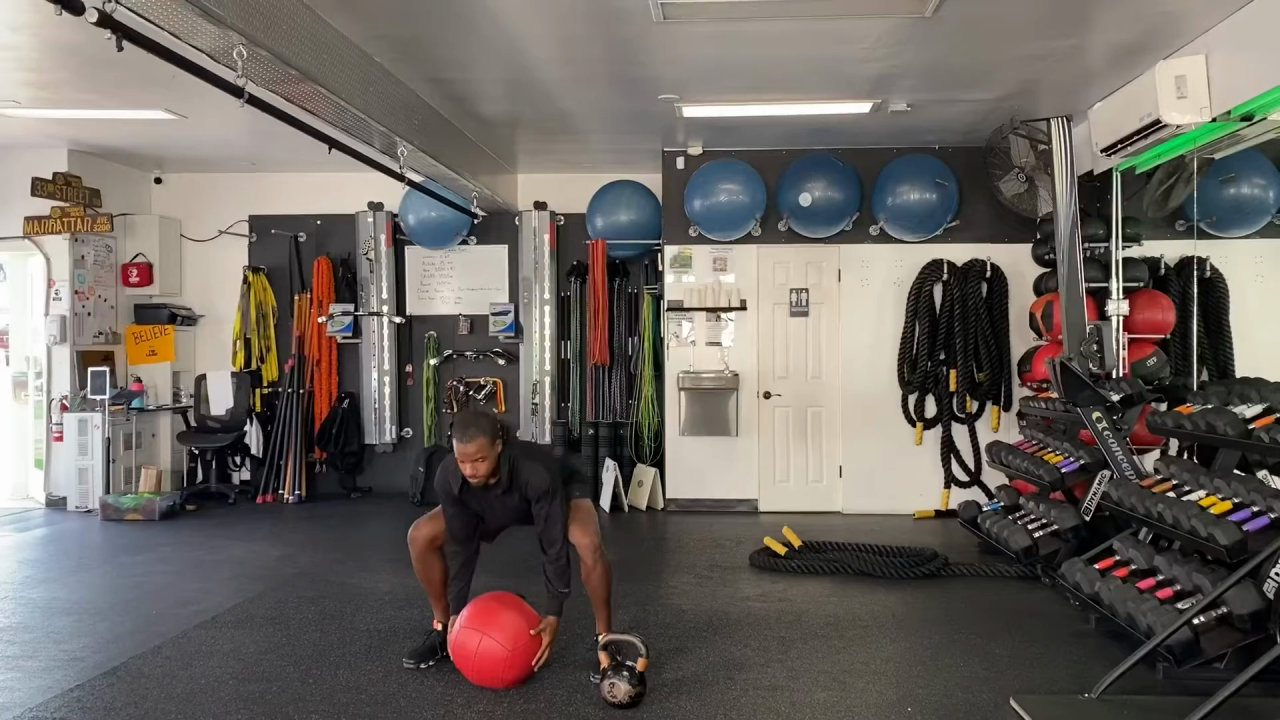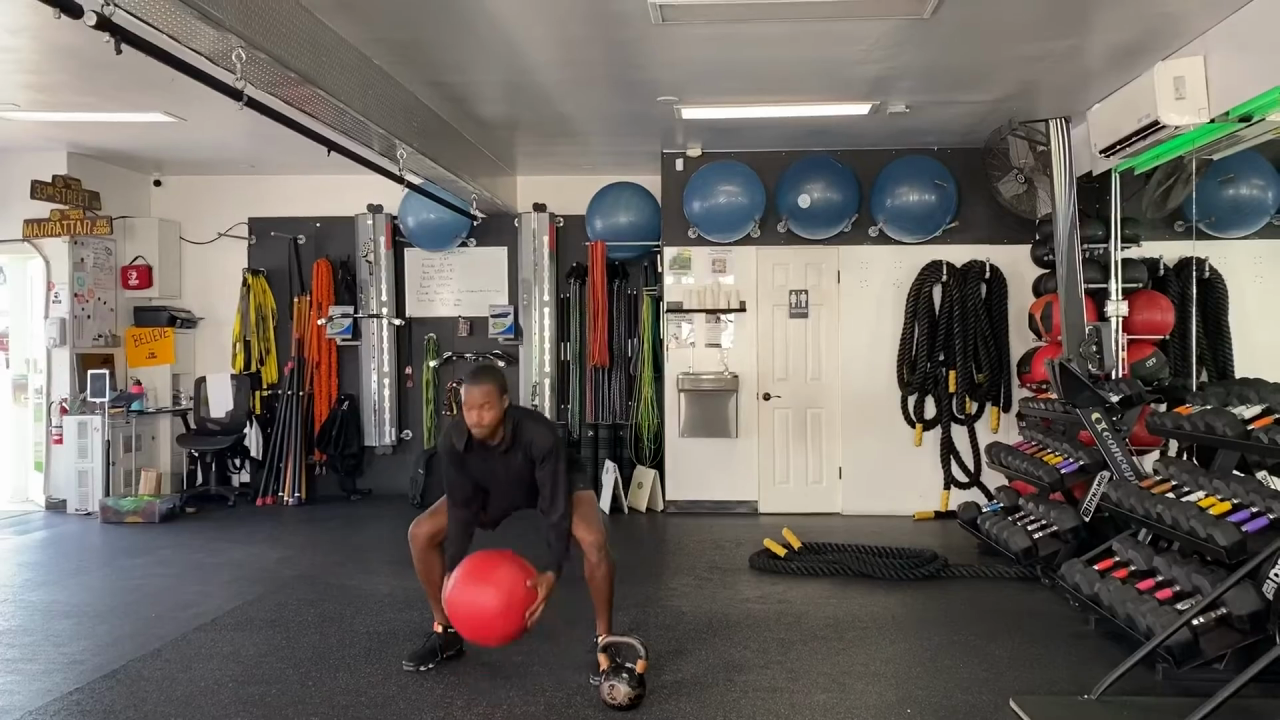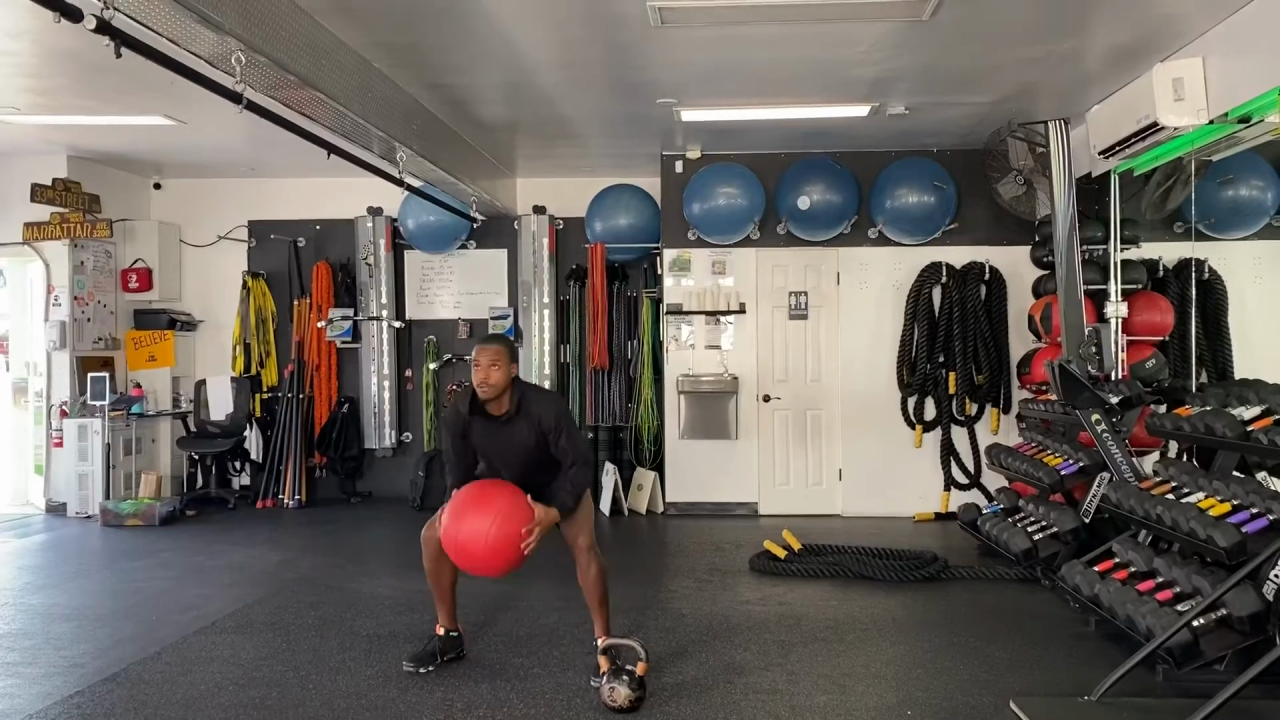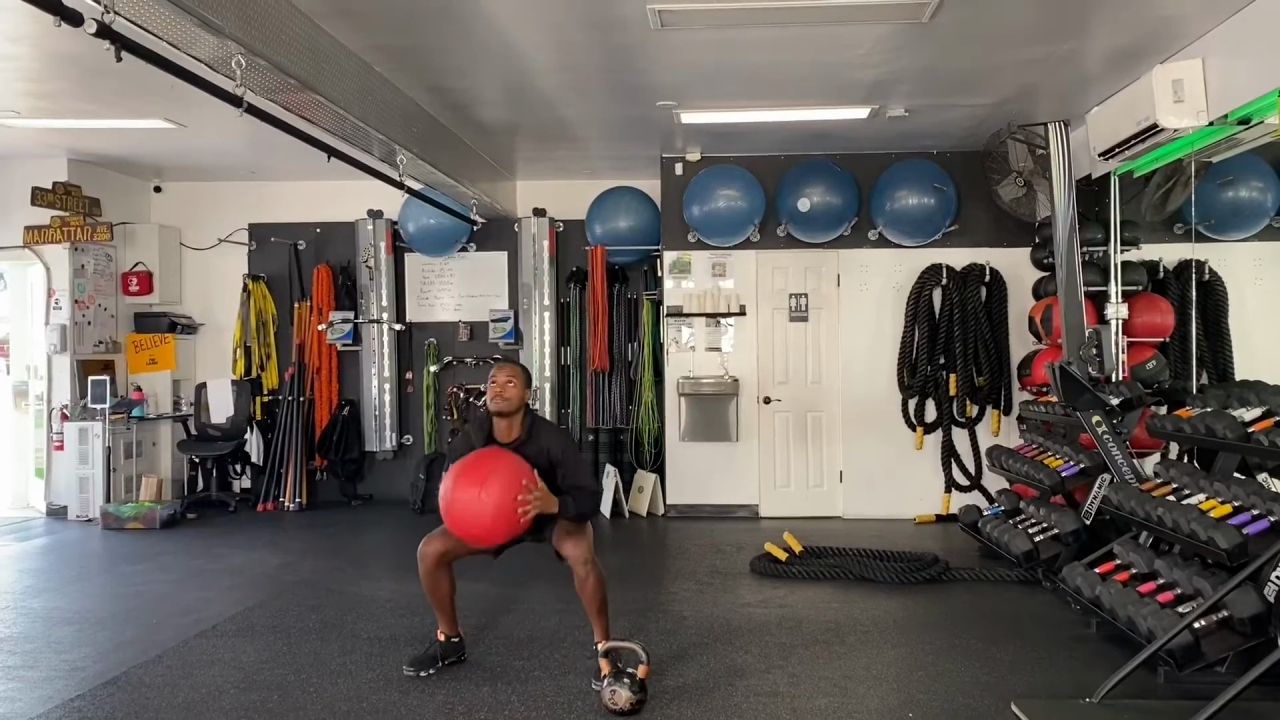
dt=0.3s
person 1, frame 1
left shoulder: (537, 471)
right shoulder: (448, 478)
left elbow: (554, 544)
right elbow: (461, 544)
left wrist: (552, 614)
right wrist: (456, 611)
left hip: (563, 489)
left knee: (587, 543)
right knee: (421, 536)
right ankle: (442, 628)
person 1, frame 2
left shoulder: (539, 434)
right shoulder: (452, 441)
left elbow: (556, 507)
right elbow: (461, 507)
left wrist: (550, 573)
right wrist: (451, 571)
left hip: (553, 487)
right hip: (493, 491)
left knee: (592, 540)
right knee: (422, 533)
right ankle: (444, 632)
person 1, frame 3
left shoulder: (546, 407)
right shoulder: (459, 413)
left elbow: (580, 465)
right elbow: (458, 471)
left wrist: (553, 512)
left hip: (555, 481)
right hip: (497, 480)
left knee: (583, 544)
right knee: (434, 534)
left ankle: (603, 643)
right ankle: (447, 634)
person 1, frame 4
left shoulder: (553, 440)
right shoulder: (469, 440)
left elbow: (590, 501)
left wrist: (551, 503)
left hip: (555, 513)
left knee: (581, 557)
right knee: (429, 551)
right ankle: (449, 641)
